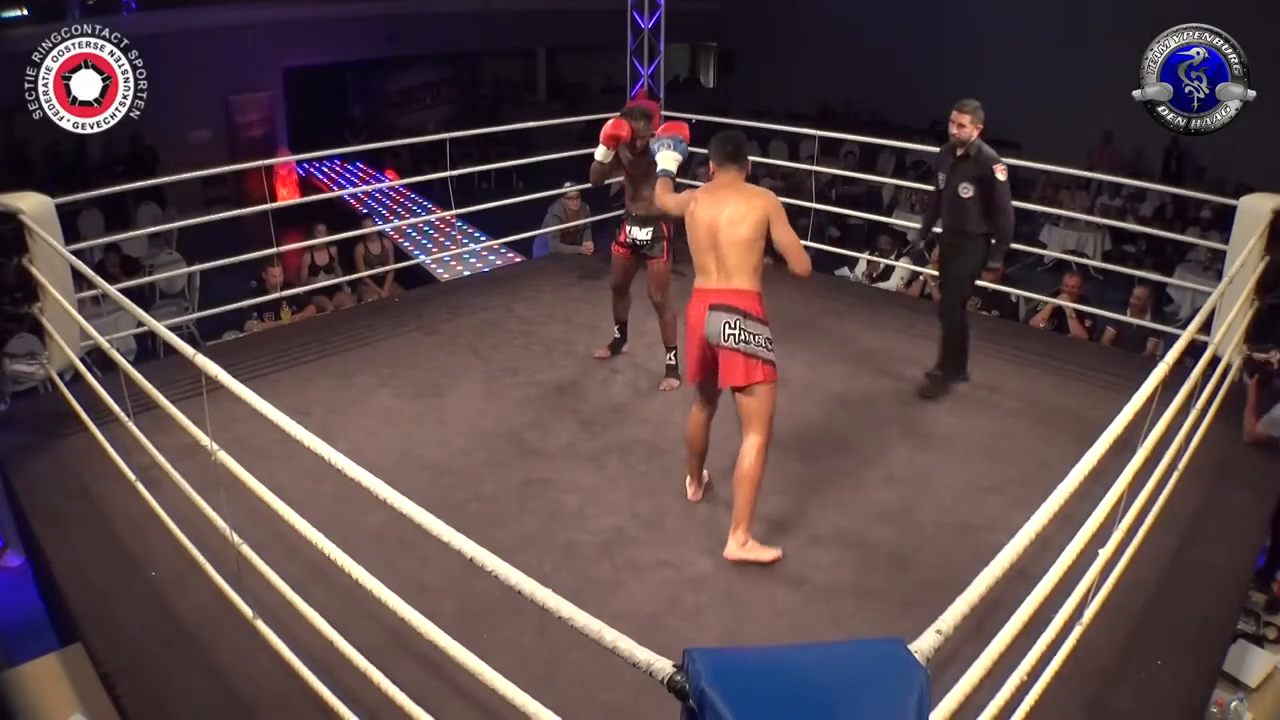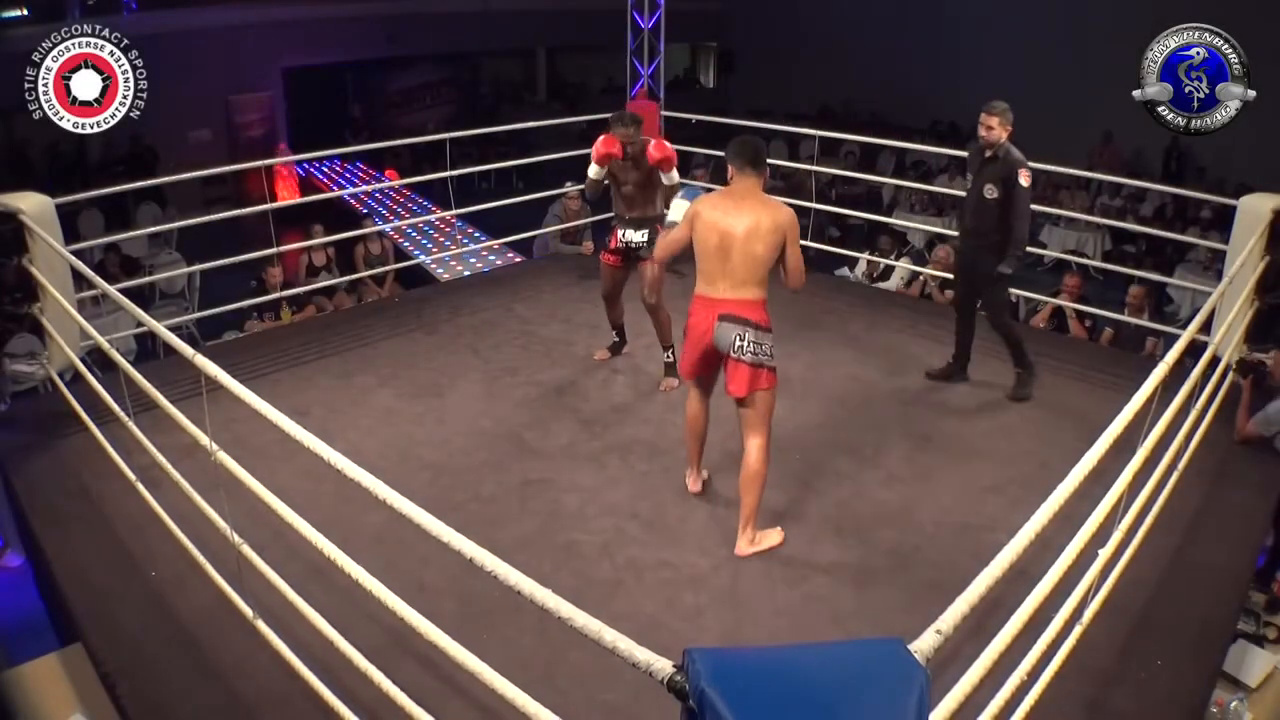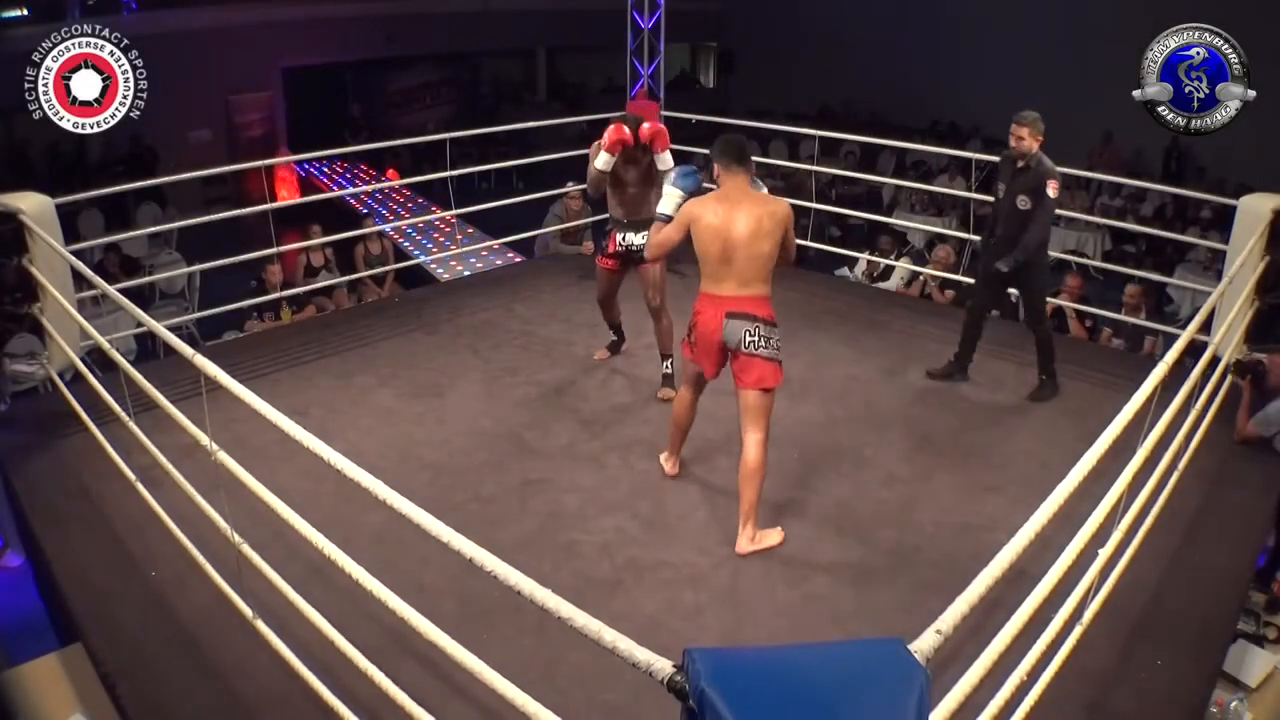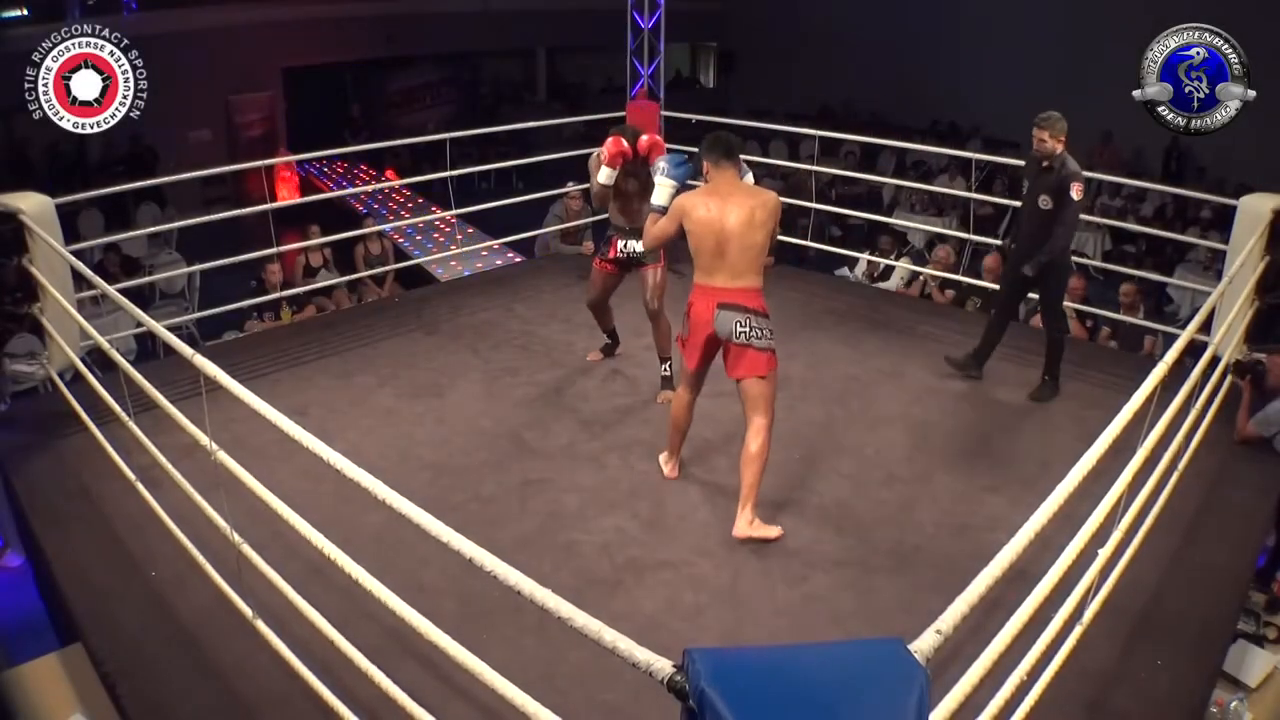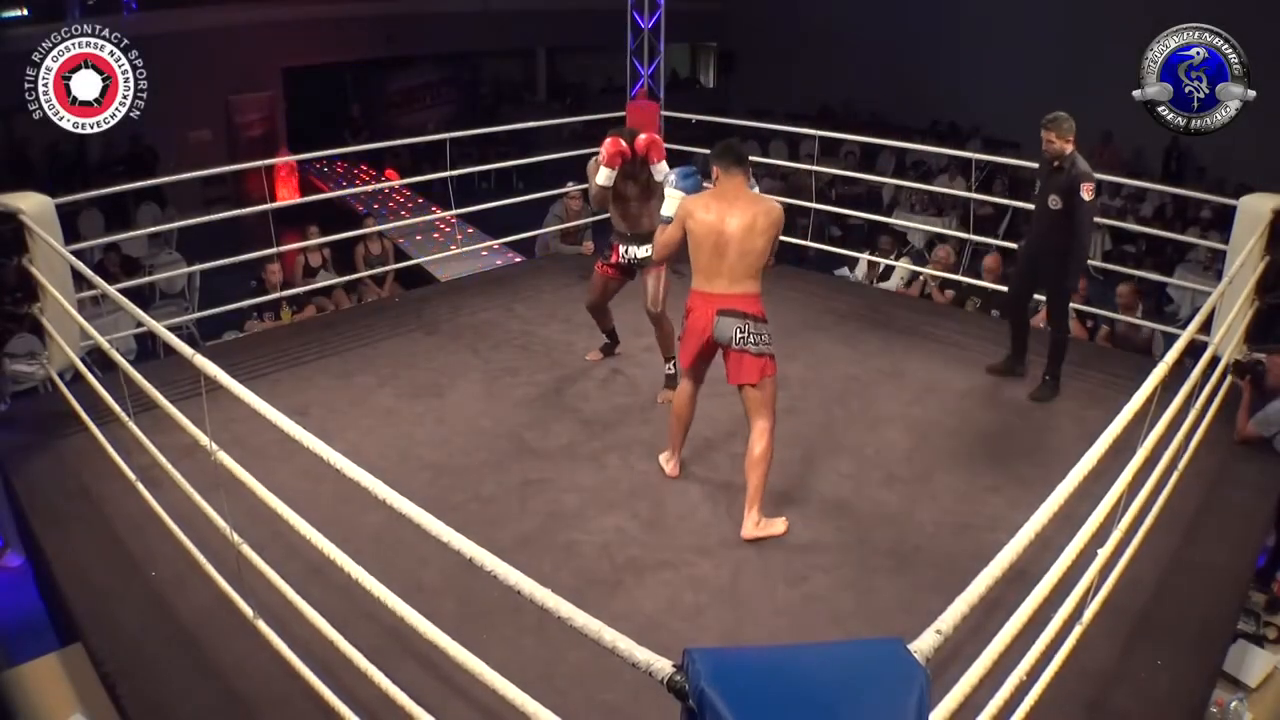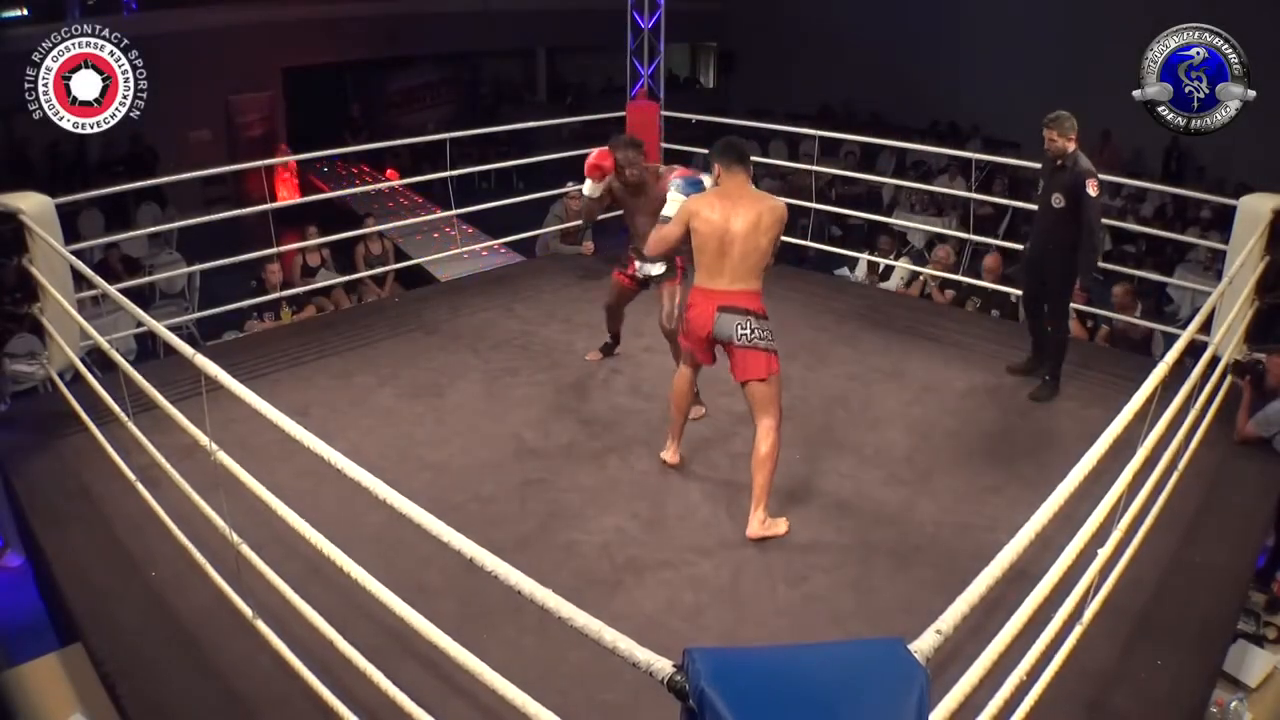
dt=0.2s
person 1, frame 1
left shoulder: (693, 198)
right shoulder: (764, 202)
left elbow: (660, 200)
right elbow: (802, 268)
left wrist: (665, 163)
left hip: (700, 311)
right hip: (744, 317)
left knee: (703, 404)
right knee: (755, 433)
left ankle: (694, 481)
right ankle: (740, 538)
person 1, frame 2
left shoulder: (701, 206)
right shoulder: (783, 216)
left elbow: (660, 256)
right elbow: (796, 284)
left wrist: (676, 217)
left hip: (703, 317)
right hip: (749, 325)
left knee: (698, 391)
right knee: (757, 436)
left ankle: (694, 474)
right ankle: (748, 535)
person 1, frame 3
left shoulder: (695, 209)
right shoulder: (779, 210)
left elbow: (652, 252)
right elbow: (788, 257)
left wrist: (668, 201)
left hip: (709, 314)
right hip: (755, 321)
left knee: (689, 388)
right knee: (756, 432)
left ankle: (672, 457)
right ankle: (747, 532)
person 1, frame 4
left shoulder: (687, 202)
right shoulder: (769, 201)
left elbow: (649, 242)
left wrist: (661, 191)
left hip: (702, 307)
right hip: (747, 314)
left knee: (688, 387)
right knee: (759, 419)
left ankle: (671, 459)
right ankle: (746, 517)
person 1, frame 5
left shoulder: (690, 206)
right shoulder: (772, 211)
left elbow: (659, 253)
left wrist: (670, 203)
left hip: (701, 312)
right hip: (745, 318)
left knee: (689, 381)
right knee: (762, 422)
left ankle: (672, 457)
right ankle: (753, 518)
person 1, frame 6
left shoulder: (695, 205)
right shoulder: (776, 209)
left elbow: (653, 248)
left wrist: (676, 200)
left hip: (701, 309)
right hip: (745, 316)
left knee: (688, 367)
right knee: (768, 418)
left ankle: (672, 446)
right ankle: (758, 518)
person 2, frame 1
left shoulder: (989, 162)
right shoulder: (946, 153)
left elbow: (1003, 211)
left wrist: (998, 253)
right wrist: (925, 229)
left hip: (973, 244)
right hip: (949, 241)
left knee: (949, 308)
right knee: (951, 306)
left ankle: (947, 372)
right ankle: (955, 366)
person 2, frame 2
left shoulder: (1015, 164)
right shoulder: (975, 154)
left elbow: (1021, 216)
left wrist: (1011, 258)
left hip: (994, 249)
right hip: (968, 243)
left knee: (995, 313)
right knee: (962, 306)
left ankle: (1024, 370)
right ankle: (958, 366)
person 2, frame 3
left shoulder: (1047, 175)
right shoulder: (1006, 162)
left elbow: (1040, 225)
left wrist: (1014, 258)
right wrist: (987, 239)
left hip: (1030, 259)
right hip: (998, 251)
left knee: (1036, 320)
right knee: (976, 308)
left ankle: (1048, 379)
right ankle: (959, 365)
person 2, frame 4
left shoulder: (1070, 175)
right shoulder: (1034, 162)
left elbow: (1066, 227)
left wrist: (1038, 262)
right wrist: (1013, 239)
left hip: (1052, 258)
right hip: (1024, 249)
left knee: (1052, 318)
right knee: (1004, 305)
left ankle: (1051, 379)
right ankle: (976, 360)
person 2, frame 5
left shoulder: (1081, 176)
right shoulder: (1047, 163)
left elbow: (1083, 230)
left wrist: (1073, 272)
left hip: (1060, 257)
right hip: (1034, 249)
left knee: (1056, 318)
right knee: (1014, 303)
left ankle: (1051, 379)
right ankle: (1016, 359)
person 2, frame 6
left shoulder: (1084, 174)
right shoulder: (1050, 162)
left elbow: (1092, 227)
left wrist: (1086, 270)
left hip: (1063, 256)
right hip: (1038, 248)
left knee: (1057, 316)
right knee: (1031, 306)
left ankle: (1051, 378)
right ankle: (1038, 358)
person 3, frame 1
right shoulder: (619, 145)
right elbow: (597, 180)
right wrist: (605, 147)
left hip: (657, 227)
right hip: (630, 224)
left knee: (659, 298)
right knee: (618, 286)
left ankle: (672, 364)
right ankle: (619, 338)
person 3, frame 2
left shoulder: (652, 154)
right shoulder: (604, 152)
left elbow: (673, 199)
right elbow: (591, 193)
left wrist: (669, 170)
right wrist: (599, 163)
left hip: (650, 230)
right hip: (621, 229)
left knee: (651, 301)
right knee: (609, 293)
left ankle: (670, 363)
right ankle: (618, 341)
person 3, frame 3
left shoulder: (652, 150)
right shoulder: (600, 149)
right elbow: (594, 190)
left wrist: (662, 153)
right wrist: (608, 153)
left hip: (649, 233)
right hip: (617, 233)
left knee: (655, 304)
right knee: (604, 296)
left ankle: (667, 373)
right ankle: (617, 340)
person 3, frame 4
left shoulder: (650, 161)
right shoulder: (598, 160)
right elbow: (598, 202)
right wrist: (609, 167)
right hip: (617, 238)
left knee: (654, 308)
right knee: (595, 301)
left ankle: (666, 376)
right ankle: (612, 343)
person 3, frame 5
left shoulder: (648, 163)
right shoulder: (598, 165)
right elbow: (597, 204)
left wrist: (659, 163)
right wrist: (607, 168)
left hip: (652, 243)
right hip: (619, 244)
left knee: (656, 311)
right knee: (594, 302)
left ankle: (671, 375)
right ankle: (611, 342)
person 3, frame 6
left shoulder: (663, 177)
right shoulder: (613, 183)
right elbow: (588, 216)
right wrist: (593, 182)
left hip: (670, 260)
right hip: (637, 257)
left knee: (670, 328)
right knee: (612, 305)
left ankle: (691, 393)
right ankle: (612, 344)
